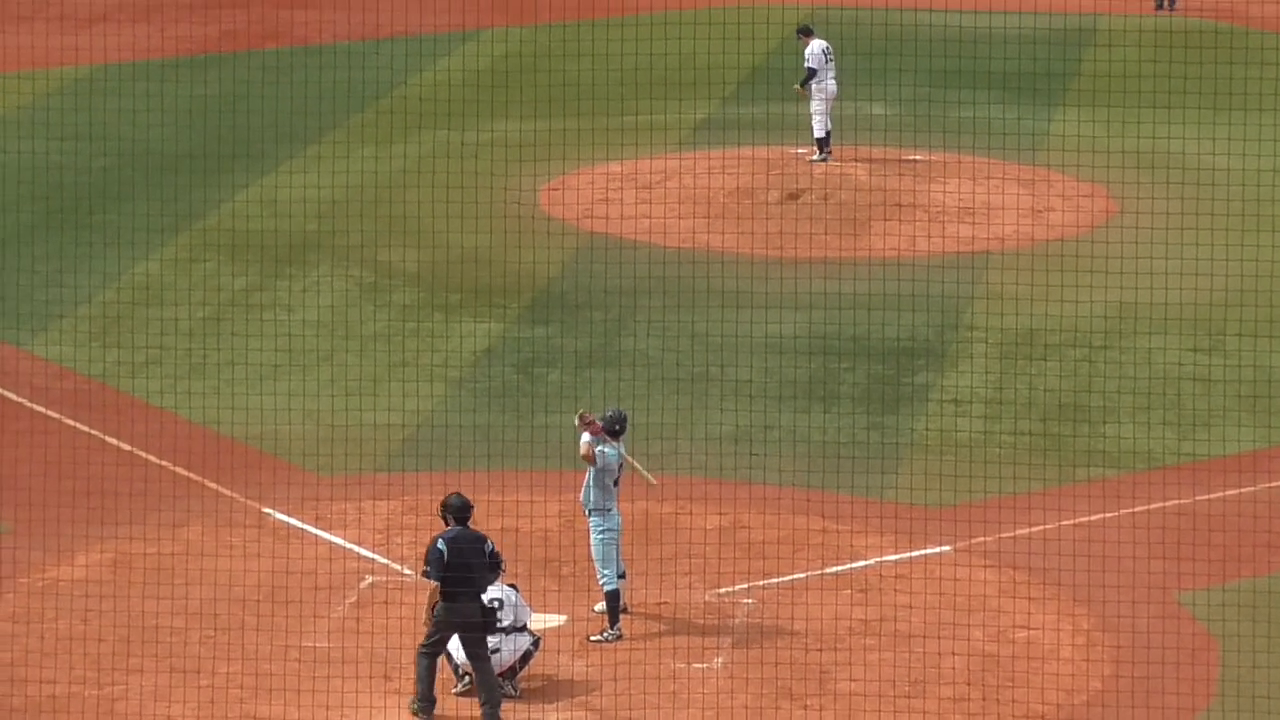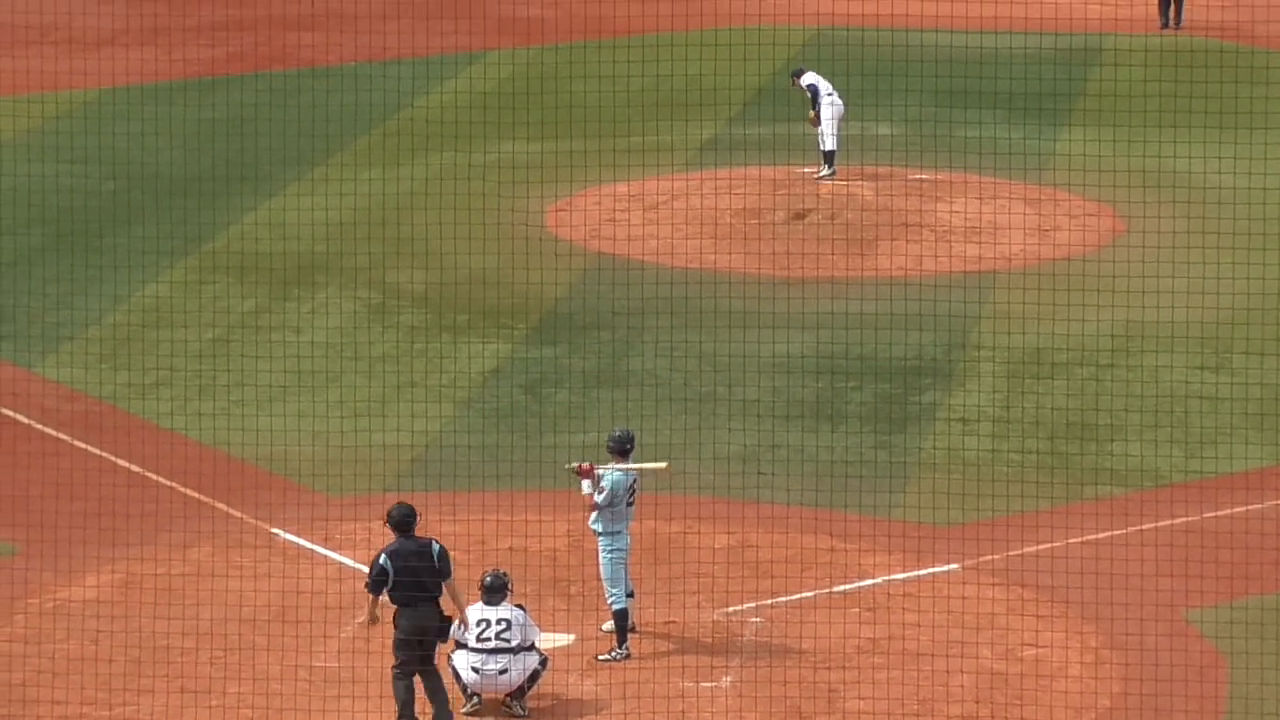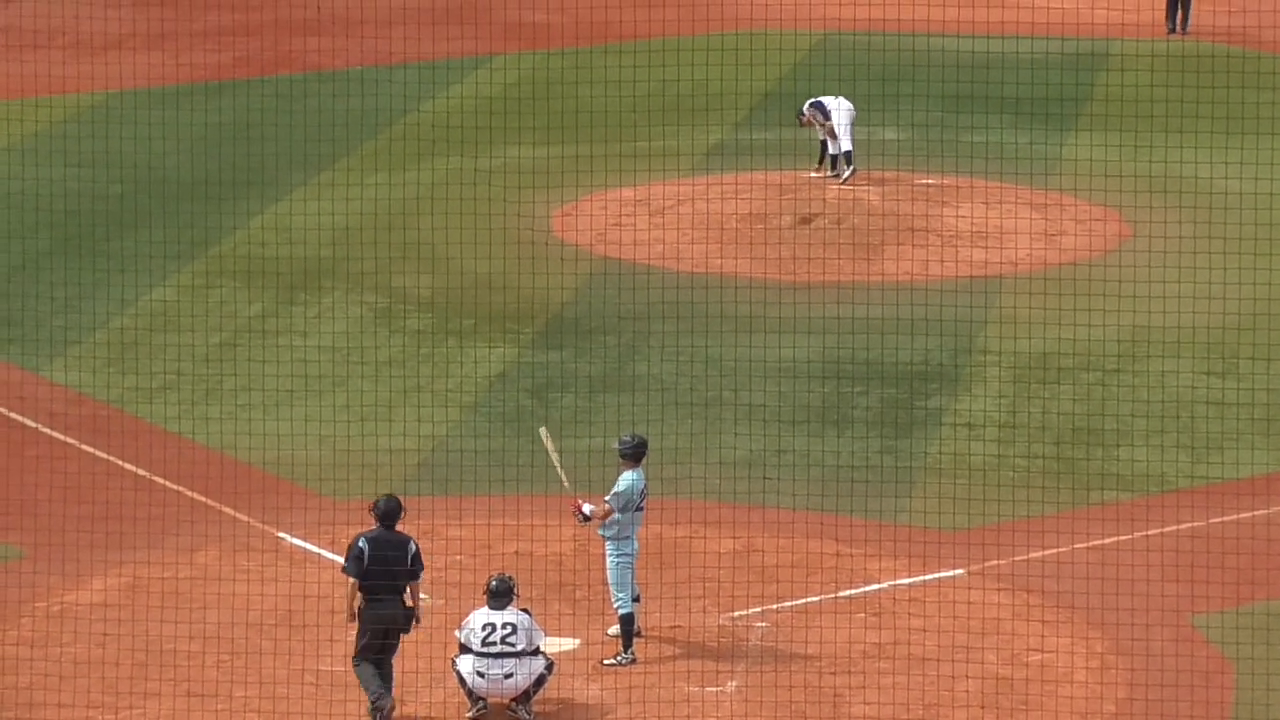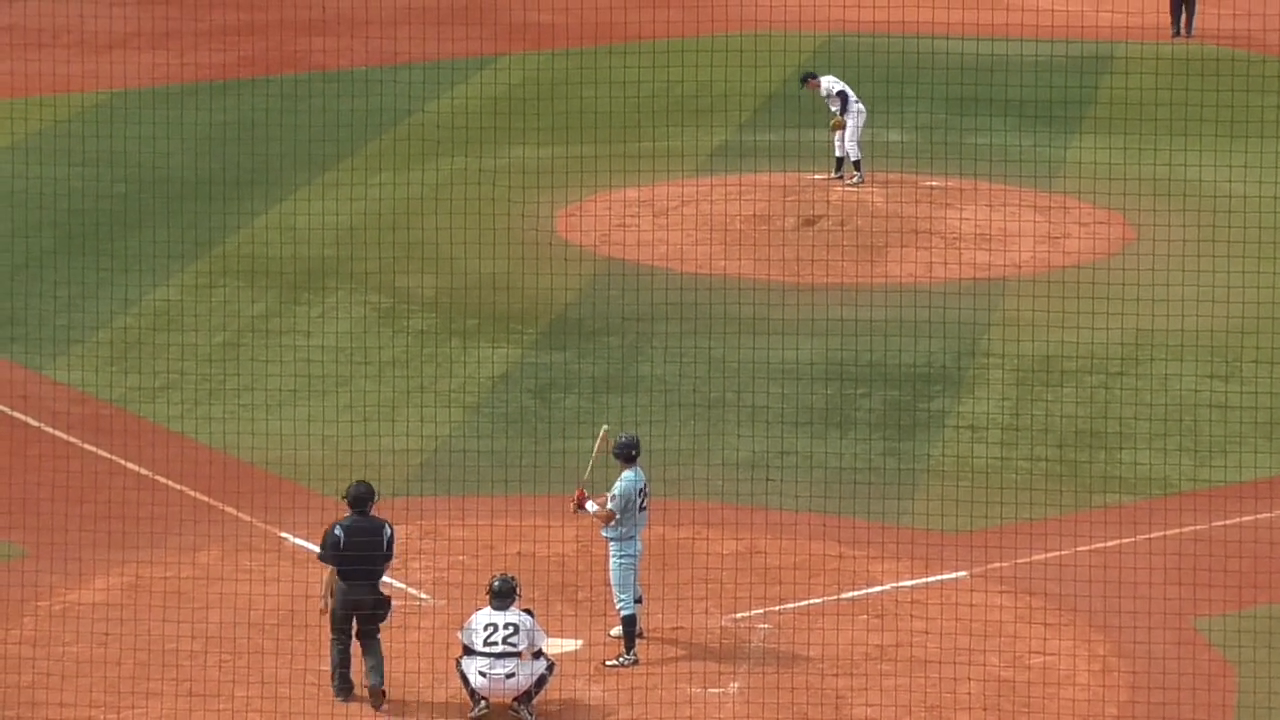
dt=0.5s
person 1, frame 1
left shoulder: (606, 452)
right shoulder: (610, 444)
left elbow: (586, 455)
right elbow: (586, 423)
left wrist: (588, 432)
right wrist: (589, 424)
left hip: (601, 518)
right hip: (608, 513)
left knee: (604, 574)
right knee: (613, 563)
left ankle: (613, 628)
right ankle: (617, 604)
person 1, frame 2
left shoulder: (615, 477)
right shoulder: (629, 469)
left elbow: (593, 504)
right elbow: (599, 473)
left wrist: (586, 479)
right wrist: (586, 471)
left hip: (610, 538)
right hip: (620, 534)
left knee: (614, 592)
right knee: (623, 582)
left ankle: (622, 647)
right ankle: (626, 621)
person 1, frame 3
left shoulder: (628, 482)
right shoulder: (635, 476)
left elbow: (603, 513)
right elbow: (612, 506)
left wrist: (584, 507)
right wrist: (588, 513)
left hip: (619, 544)
right hip: (626, 540)
left knee: (621, 597)
right knee: (629, 587)
left ankle: (627, 652)
right ankle: (631, 626)
person 1, frame 4
left shoulder: (625, 483)
right shoulder: (637, 475)
left elbow: (607, 516)
right elbow: (613, 502)
left wrist: (587, 503)
right wrist: (586, 503)
left hip: (622, 545)
right hip: (633, 540)
left knee: (623, 598)
right knee: (632, 589)
left ankle: (630, 654)
right ankle: (634, 627)
person 2, frame 1
left shoulder: (440, 542)
right shoulder: (482, 540)
left elbow: (434, 584)
right elbow: (494, 572)
left wrist: (427, 610)
left hip: (448, 608)
right hip: (474, 608)
left knee: (426, 653)
right knee: (481, 660)
person 2, frame 2
left shoulder: (385, 556)
right shoulder: (433, 546)
left elbow: (375, 594)
right elbow: (448, 583)
left wrist: (371, 614)
right wrist: (461, 611)
left hip: (407, 617)
right hip: (433, 615)
left knee: (403, 672)
right knee: (427, 666)
person 2, frame 3
left shoulder: (362, 541)
right shoulder: (408, 543)
left elbow: (354, 580)
right elbow: (414, 581)
left wrist: (350, 607)
right wrist: (416, 607)
left hip: (371, 607)
right hip: (396, 607)
left knee: (363, 659)
right knee: (385, 658)
left ankle: (382, 700)
person 2, frame 4
left shoulder: (338, 529)
right shoulder: (384, 527)
left elbow: (331, 568)
right elbow: (386, 562)
left wrist: (324, 596)
left hip: (345, 591)
right hip: (371, 592)
left knee: (340, 640)
right knee: (370, 639)
left ankle: (341, 688)
right ankle: (376, 681)
